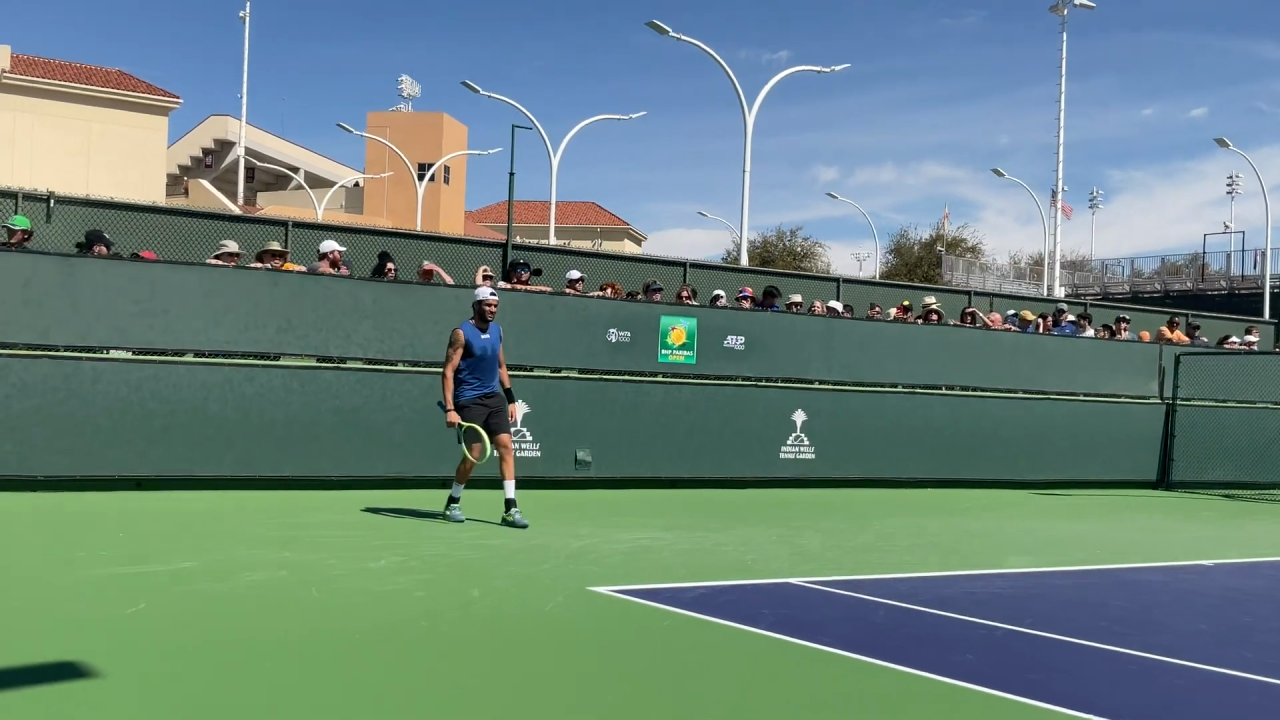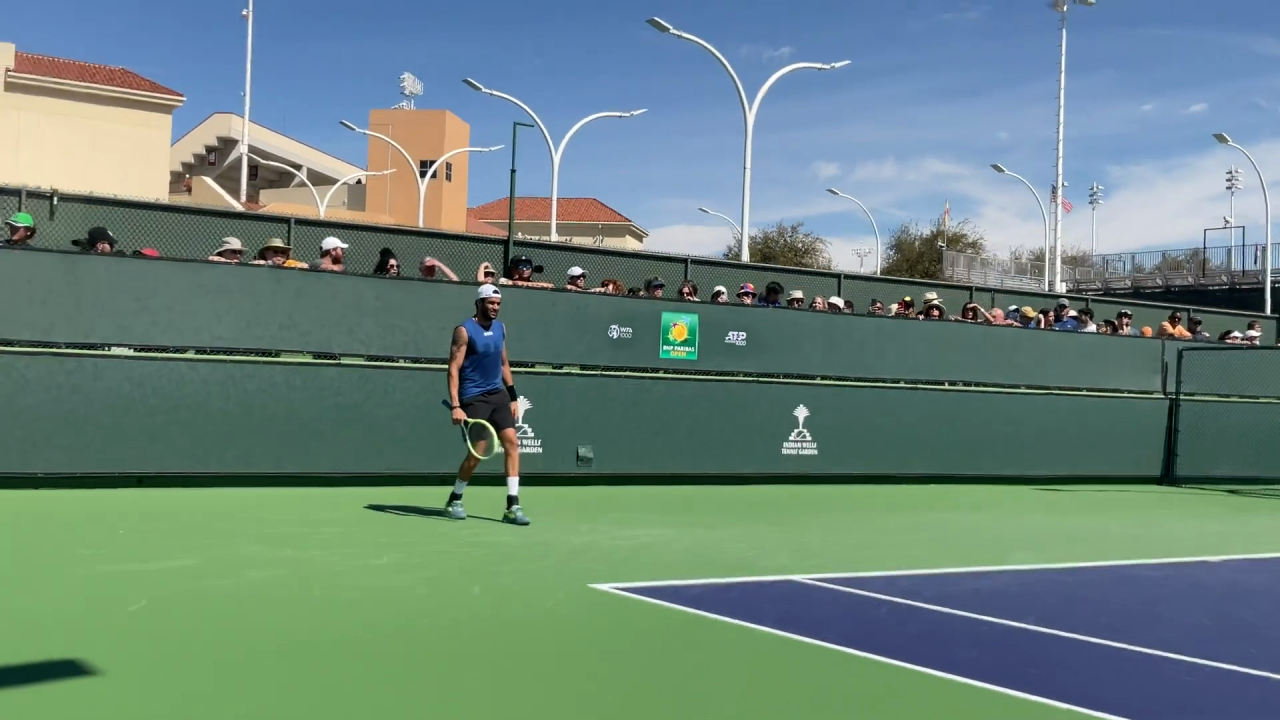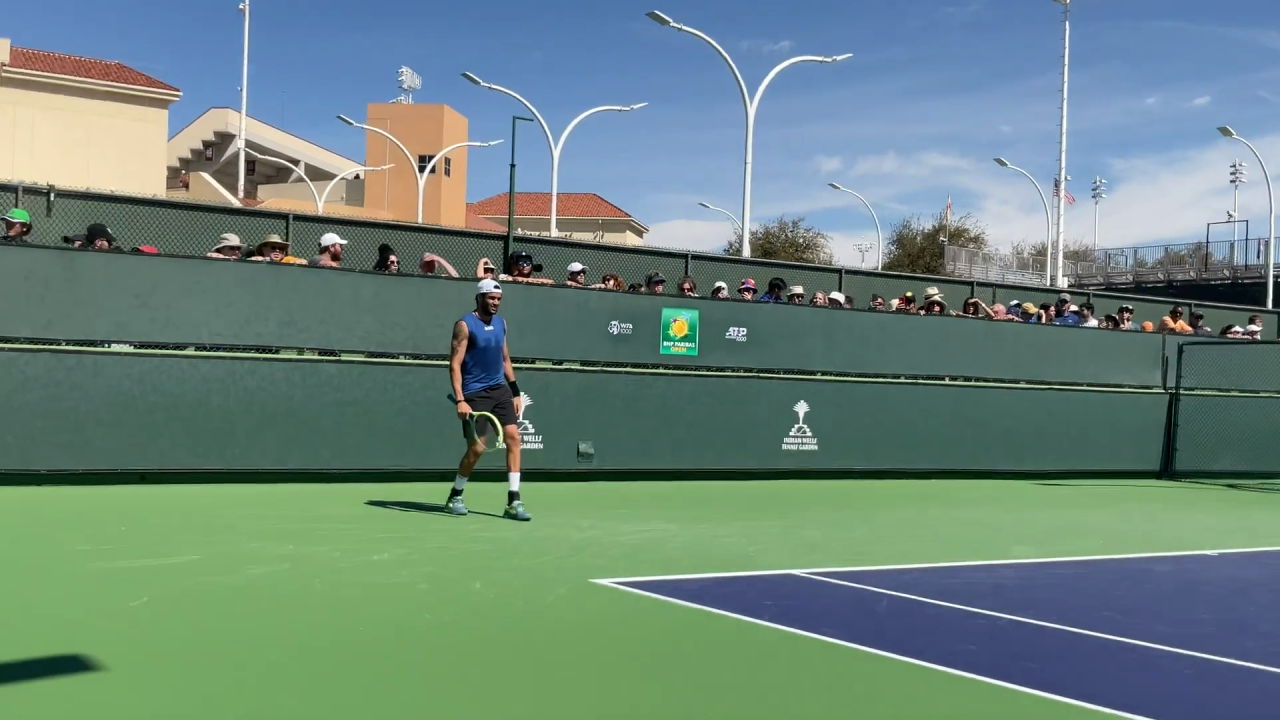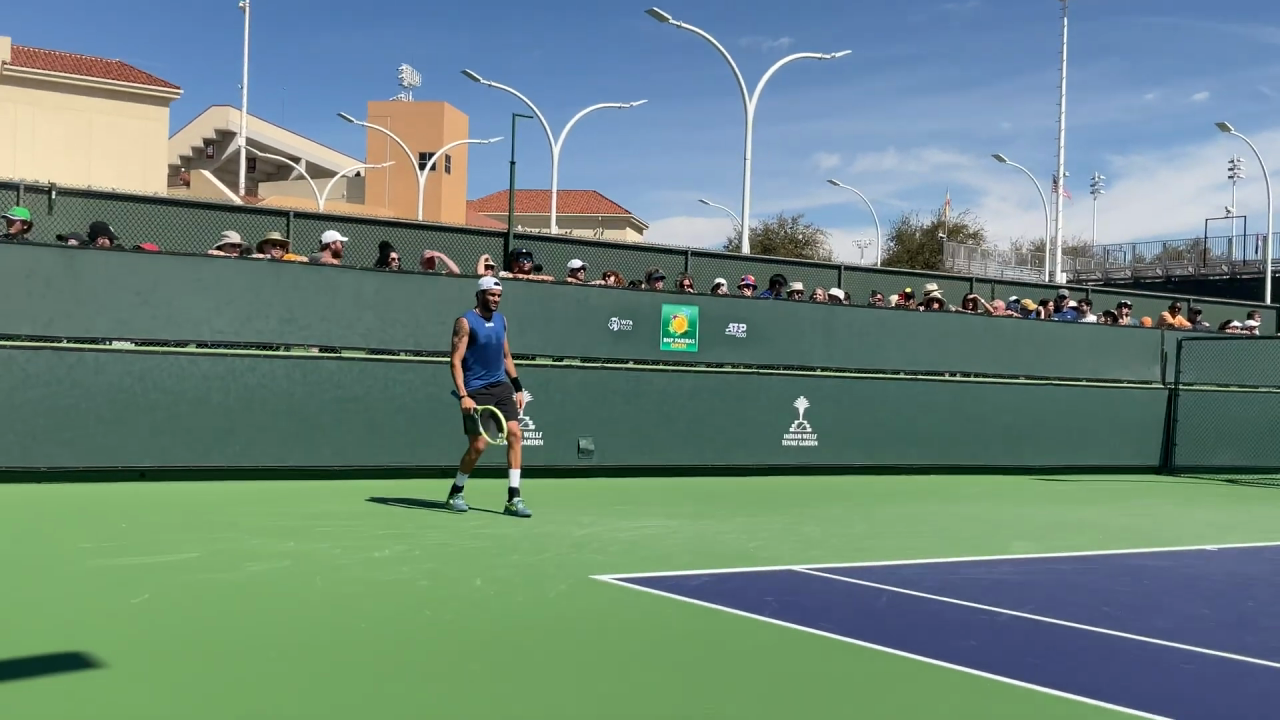
dt=0.1s
person 1, frame 1
left shoulder: (497, 331)
right shoulder: (461, 333)
right elbow: (448, 372)
left wrist: (511, 399)
right wrist: (449, 408)
left hip: (494, 398)
right hip: (469, 400)
left knee: (506, 448)
right knee: (472, 455)
left ankle: (510, 510)
right ankle: (452, 504)
person 1, frame 2
left shoulder: (500, 328)
right shoulder: (464, 331)
right elbow: (453, 370)
left wrist: (513, 396)
right wrist: (455, 406)
left hip: (498, 395)
right hip: (473, 398)
left knee: (511, 442)
right knee: (476, 453)
left ankle: (512, 507)
right ankle: (454, 500)
person 1, frame 3
left shoulder: (501, 323)
right shoulder: (465, 325)
right elbow: (455, 365)
left wrist: (515, 392)
right wrist: (460, 400)
left hip: (500, 390)
right hip: (475, 393)
left knee: (513, 438)
right knee: (476, 448)
left ankle: (513, 502)
right ankle: (455, 496)
person 1, frame 4
left shoulder: (501, 320)
right shoulder: (465, 322)
right elbow: (456, 361)
left wrist: (518, 387)
right wrist: (463, 395)
left hip: (500, 387)
right hip: (476, 391)
left knee: (515, 435)
right knee: (478, 445)
left ankle: (513, 499)
right ankle: (455, 493)
